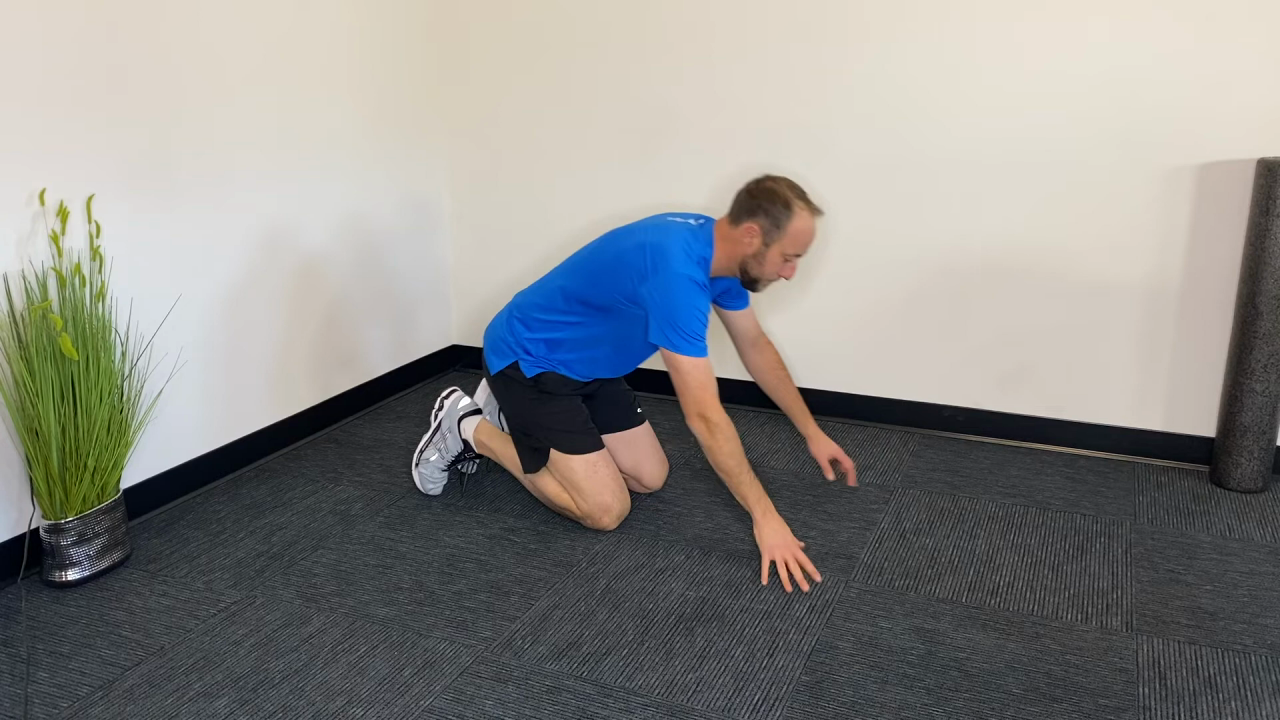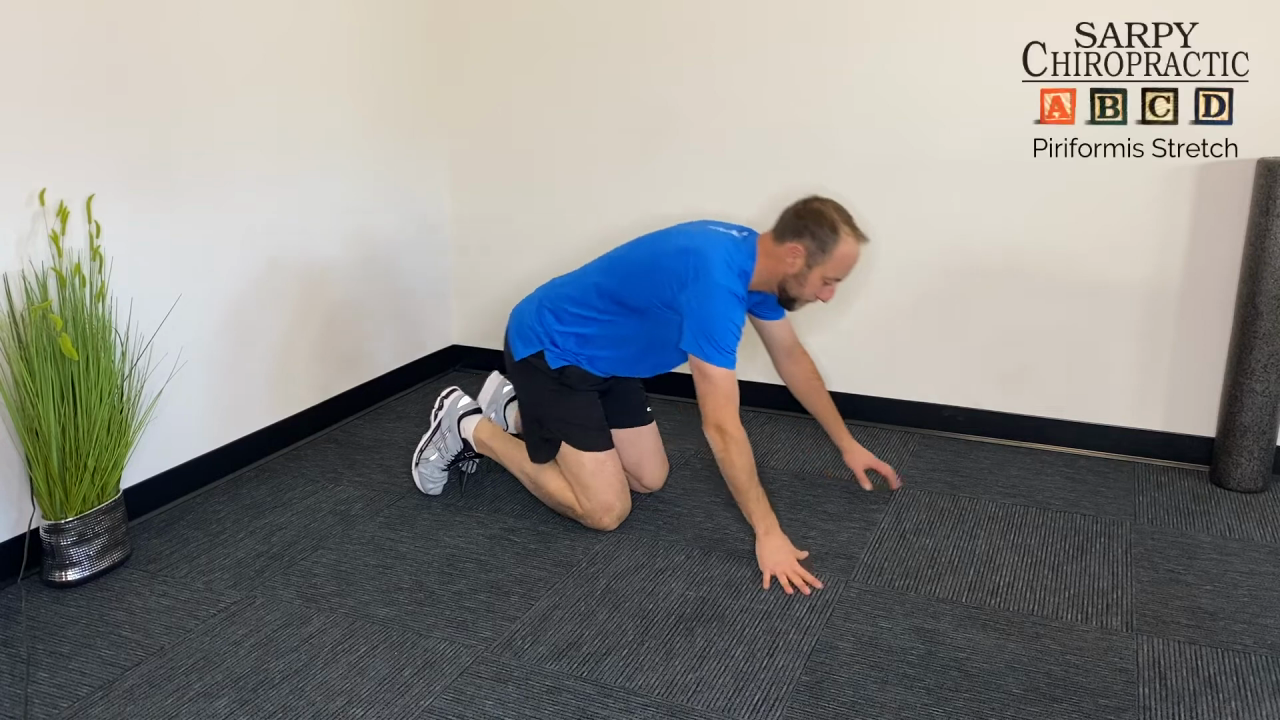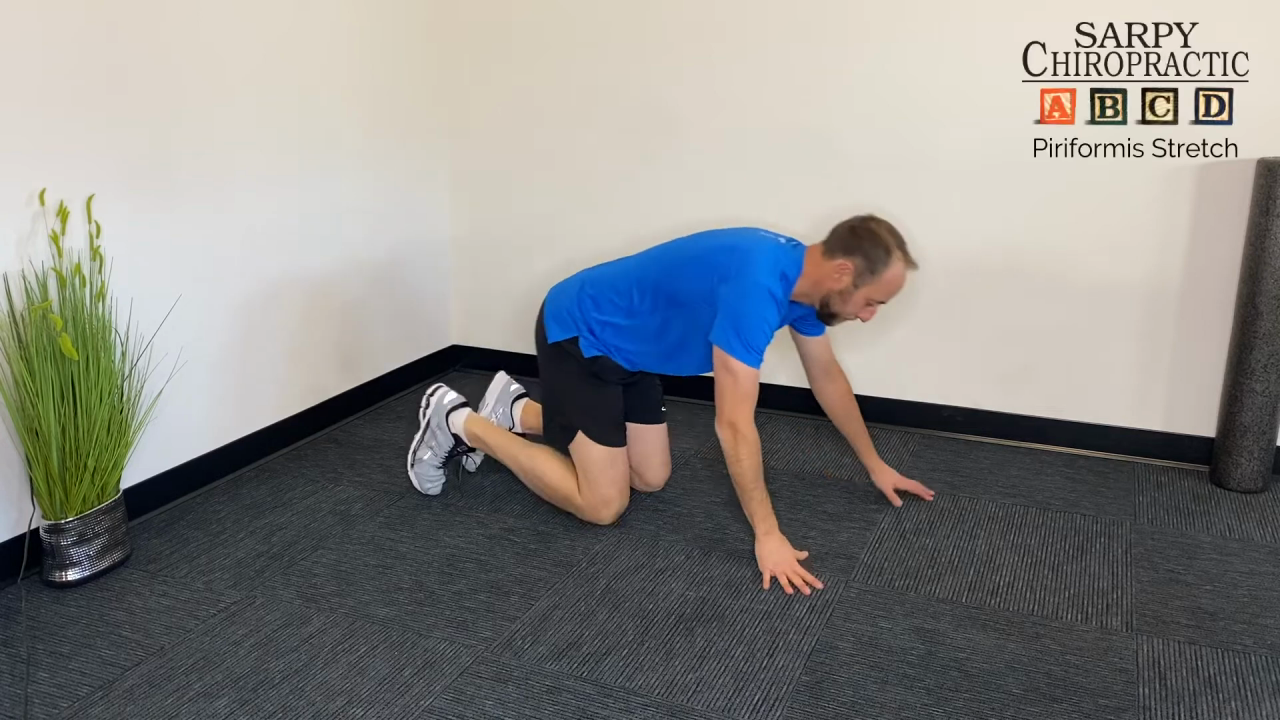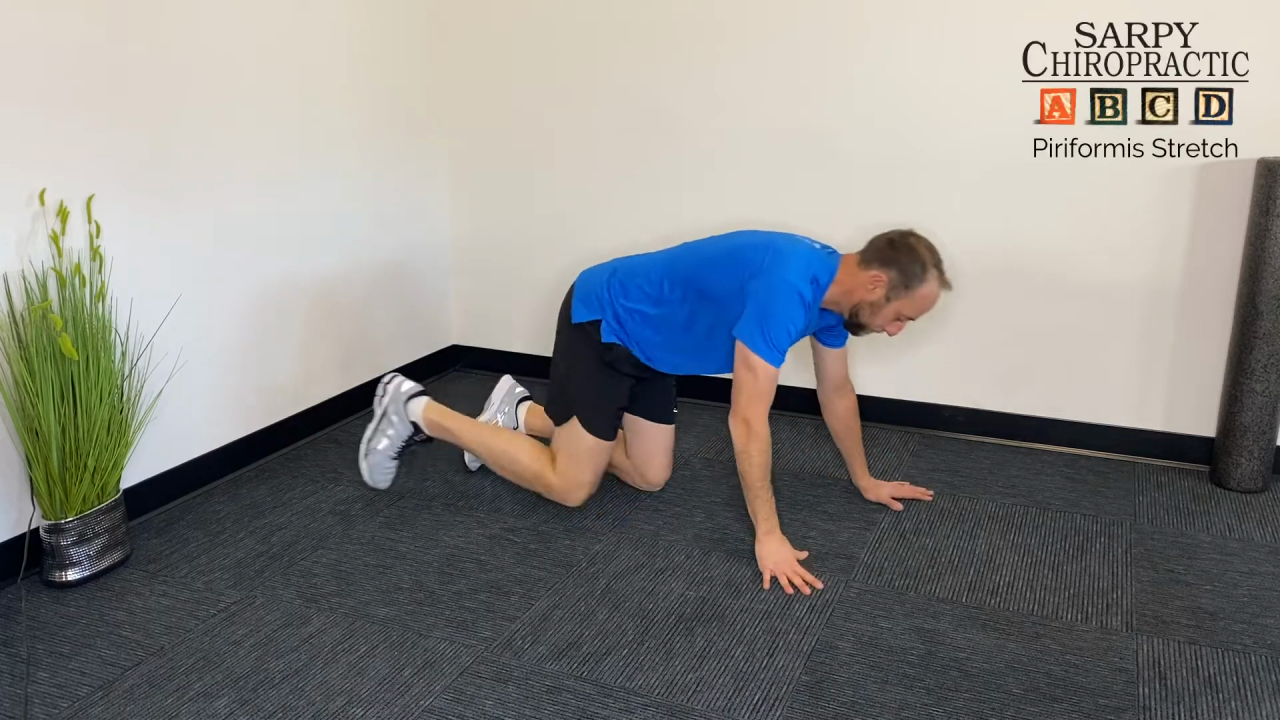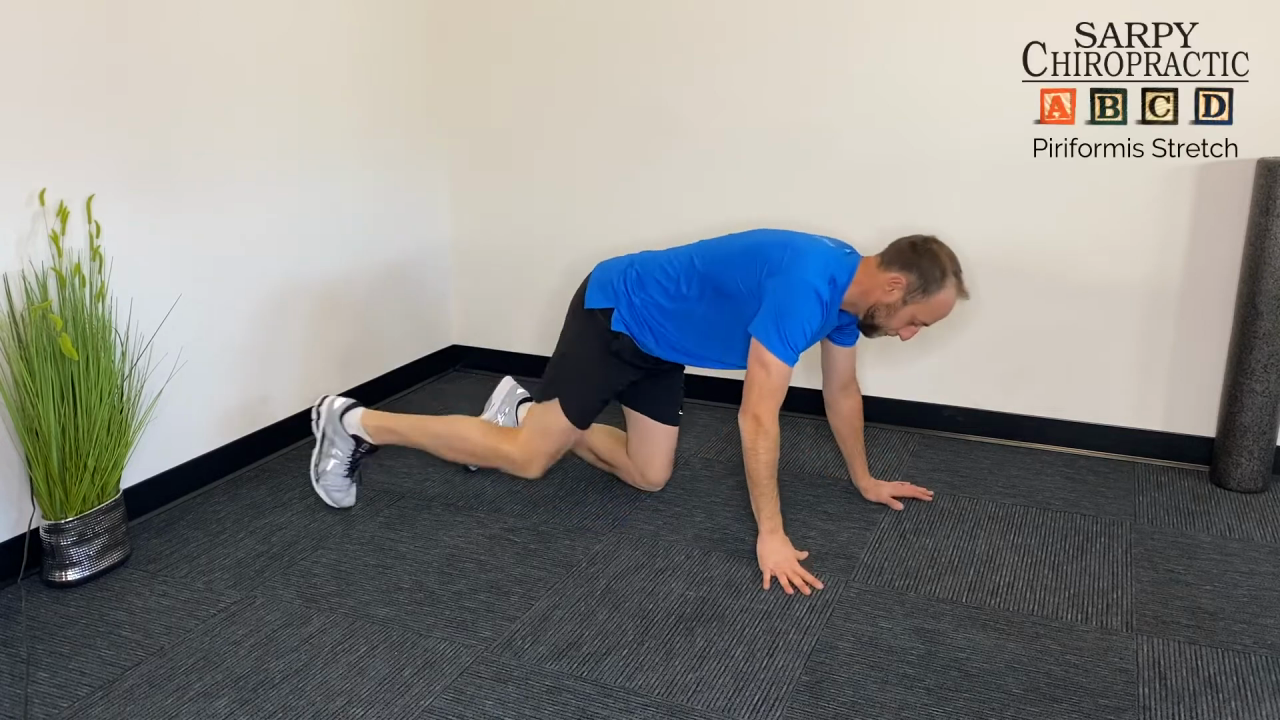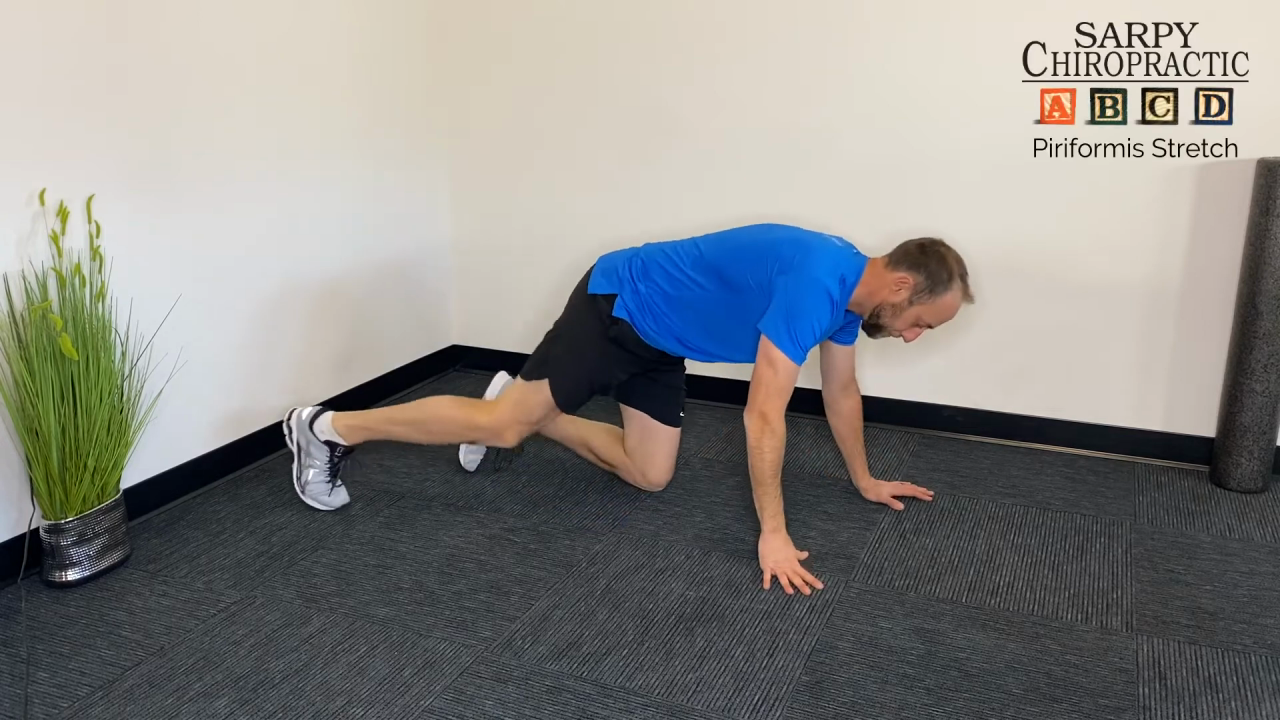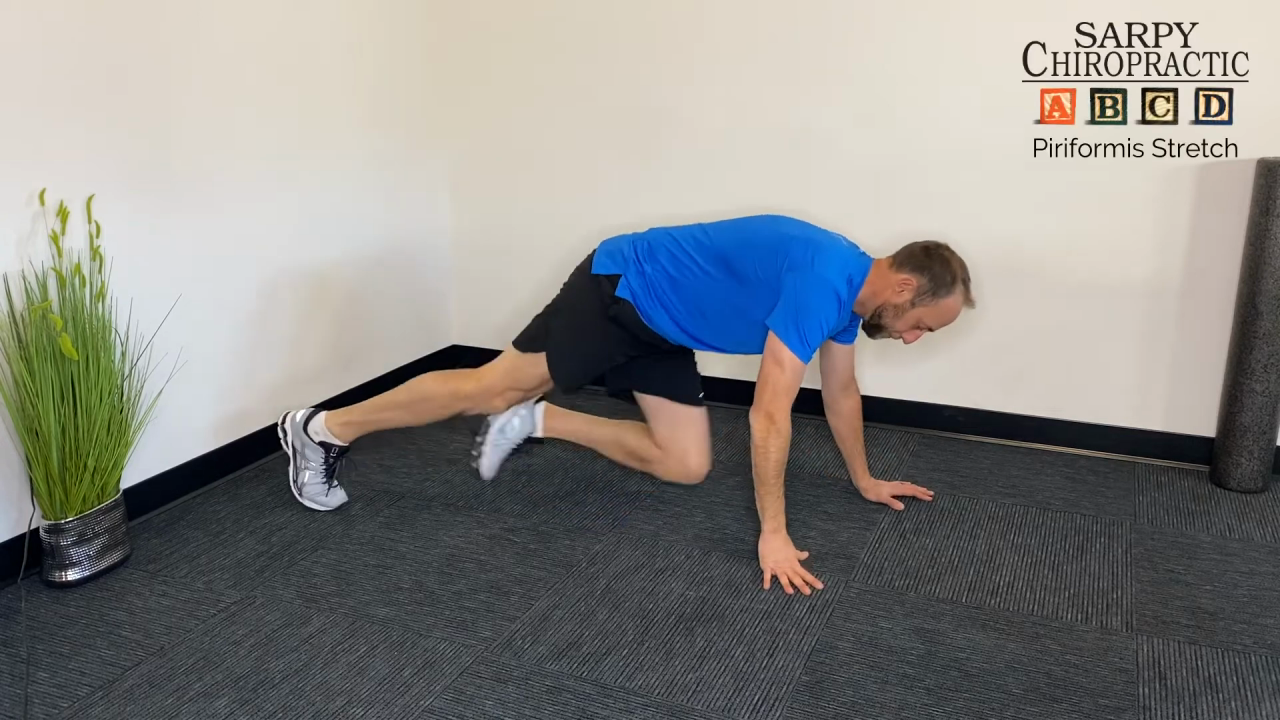
dt=0.2s
person 1, frame 1
left shoulder: (717, 248)
right shoulder: (676, 271)
left elbow: (755, 346)
right elbow: (704, 416)
left wrist: (812, 433)
right wrist: (766, 518)
left hip: (585, 361)
right hip: (528, 360)
left knee: (649, 477)
right knee: (605, 510)
left ankle: (508, 413)
right ankle: (471, 429)
person 1, frame 2
left shoulder: (757, 264)
right shoulder: (715, 281)
left elbow: (791, 358)
right elbow: (721, 426)
left wrist: (846, 444)
right wrist: (767, 531)
left hip: (597, 351)
right hip: (548, 349)
left knee: (650, 478)
right knee: (605, 510)
left ankle: (512, 408)
right ankle: (471, 429)
person 1, frame 3
left shoulder: (807, 280)
right shoulder: (754, 284)
left elbow: (827, 377)
right elbow: (732, 426)
left wrist: (875, 467)
right wrist: (767, 535)
left hip: (627, 340)
right hip: (577, 334)
left knee: (651, 478)
right knee: (601, 505)
left ankle: (519, 410)
right ankle: (461, 422)
person 1, frame 4
left shoulder: (833, 291)
right shoulder: (787, 285)
left elbow: (836, 392)
right elbow: (747, 422)
left wrist: (865, 480)
right wrist: (767, 536)
left hip: (647, 335)
right hip: (601, 319)
left knee: (649, 476)
right knee: (569, 486)
left ankle: (525, 412)
right ankle: (416, 411)
person 1, frame 5
left shoulder: (847, 291)
right shoulder: (807, 285)
left elbow: (842, 392)
right elbow: (757, 420)
left wrist: (864, 480)
right wrist: (771, 535)
left hip: (656, 337)
right hip: (616, 314)
left knee: (648, 475)
right knee: (526, 458)
left ankle: (525, 408)
right ankle: (354, 423)
person 1, frame 6
left shoulder: (848, 290)
right shoulder: (817, 284)
left elbow: (842, 391)
right elbow: (764, 418)
left wrist: (864, 480)
right wrist: (773, 534)
left hip: (656, 333)
right hip: (617, 306)
left knee: (650, 473)
right knee: (502, 425)
left ankle: (529, 411)
right ankle: (326, 429)
person 1, frame 7
left shoulder: (853, 290)
right shoulder: (823, 281)
left elbow: (841, 391)
right elbow: (770, 417)
left wrist: (864, 480)
right wrist: (774, 534)
left hip: (658, 321)
right hip: (619, 289)
left knee: (687, 463)
right knee: (492, 389)
left ankle: (531, 420)
right ankle: (322, 430)
